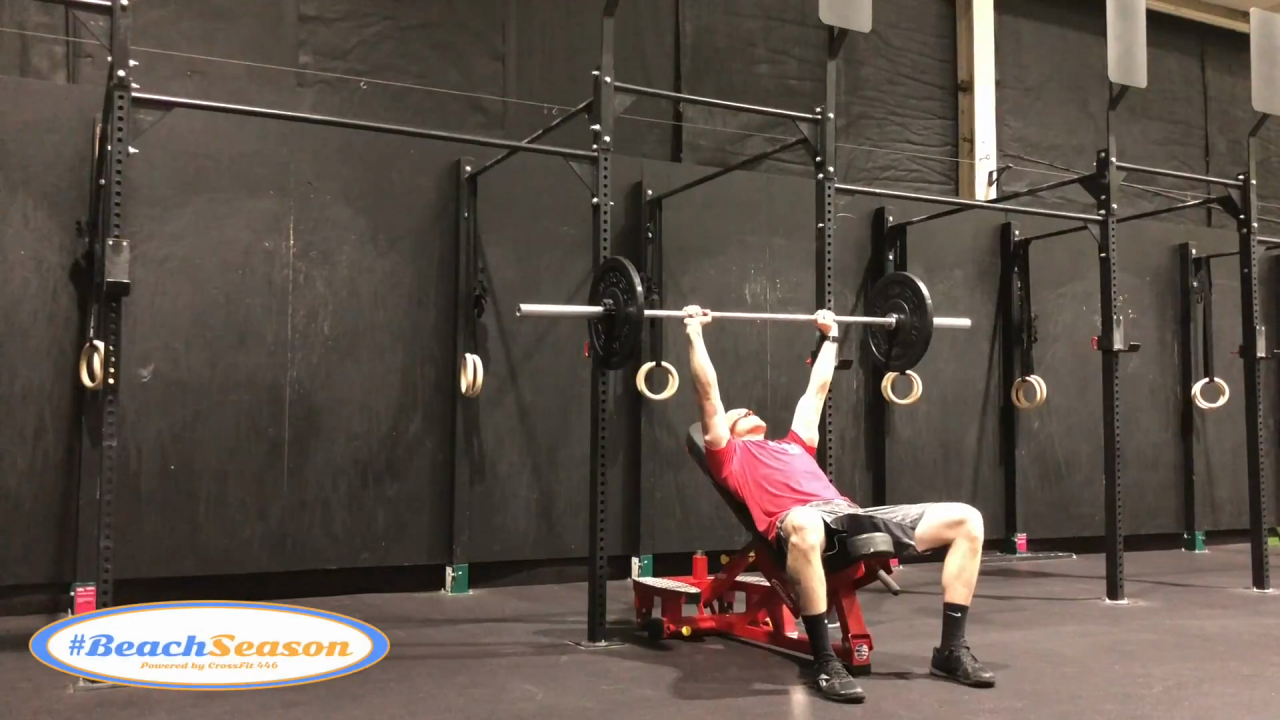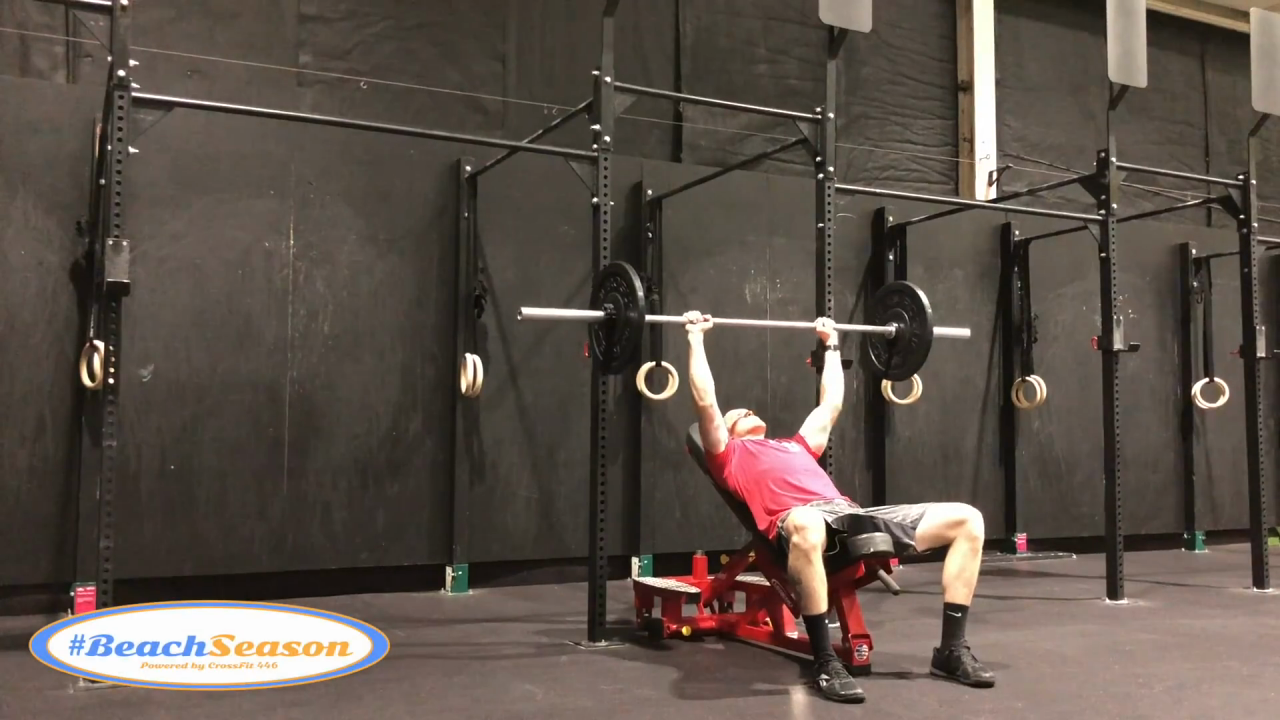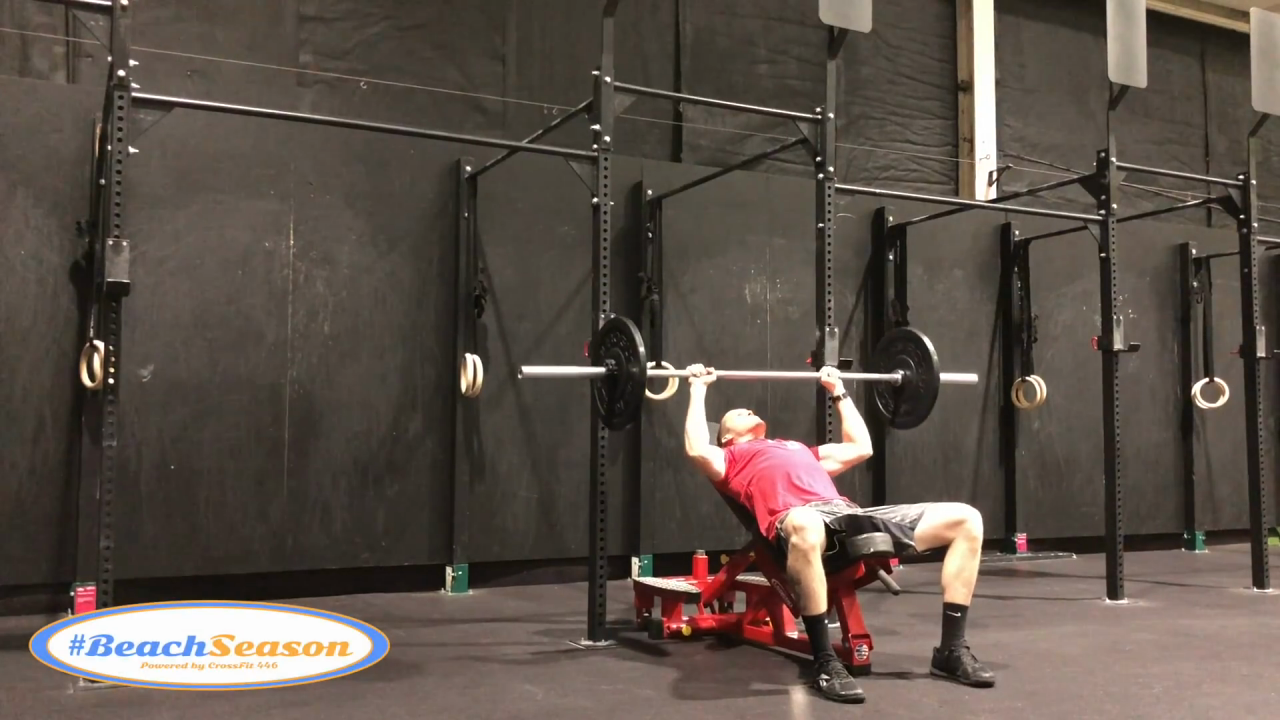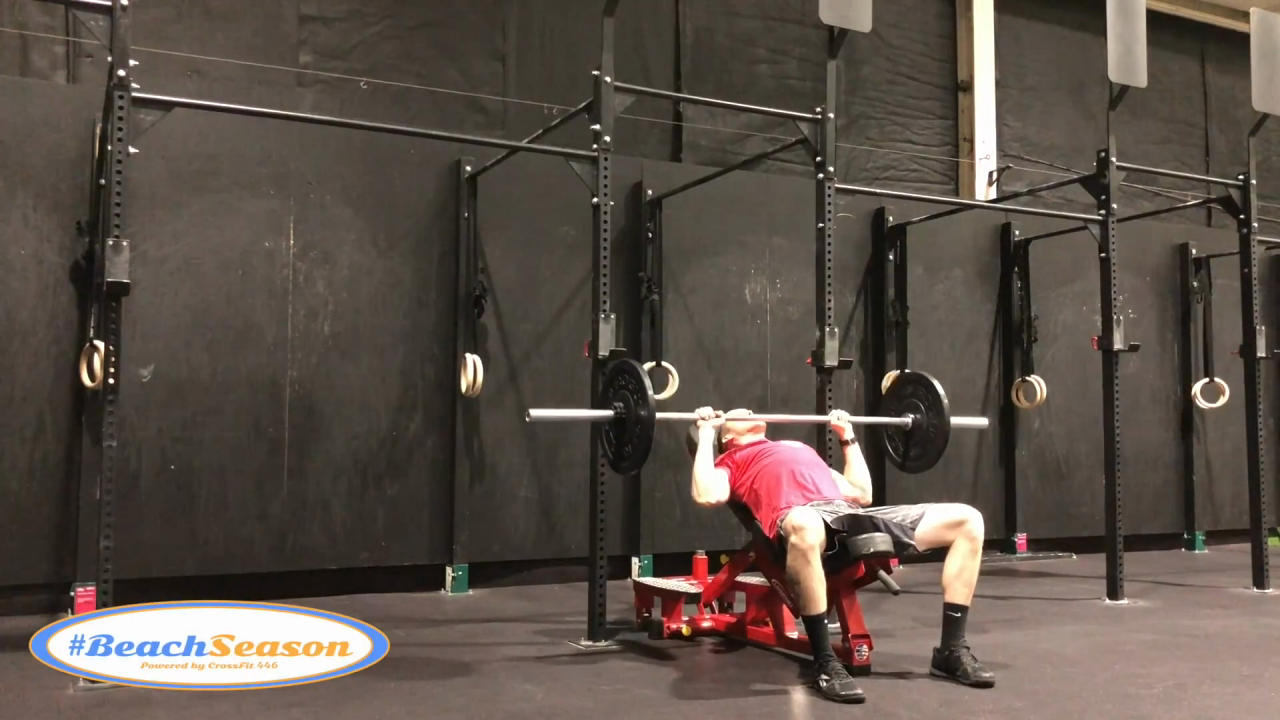
dt=0.7s
person 1, frame 1
left shoulder: (795, 445)
right shoulder: (729, 453)
left elbow: (817, 389)
right elbow: (708, 393)
left wrist: (831, 335)
right wrist: (695, 333)
left hip: (851, 515)
right hip: (802, 522)
left knee: (966, 519)
right knee: (804, 527)
left ankle: (952, 650)
right ankle: (825, 662)
person 1, frame 2
left shoulder: (795, 446)
right shoulder: (729, 455)
left elbow: (831, 402)
right elbow: (705, 401)
left wrist: (831, 344)
right wrist: (696, 338)
left hip: (852, 515)
right hip: (803, 521)
left knee: (967, 519)
right knee: (806, 525)
left ankle: (952, 650)
right ankle: (825, 662)
person 1, frame 3
left shoulder: (799, 449)
right shoulder: (730, 459)
left elbow: (861, 447)
right elbow: (698, 451)
left wrist: (838, 392)
right wrist: (699, 390)
left hip: (852, 514)
right hip: (801, 520)
left knee: (966, 520)
right knee: (805, 527)
left ankle: (952, 650)
right ankle: (825, 662)
person 1, frame 4
left shoulder: (801, 449)
right shoulder: (731, 461)
left elbow: (863, 494)
right elbow: (707, 496)
left wrist: (847, 436)
right wrist: (706, 433)
left hip: (852, 515)
right hip: (803, 518)
left knee: (967, 521)
right knee: (804, 525)
left ankle: (952, 651)
right ankle: (825, 663)
